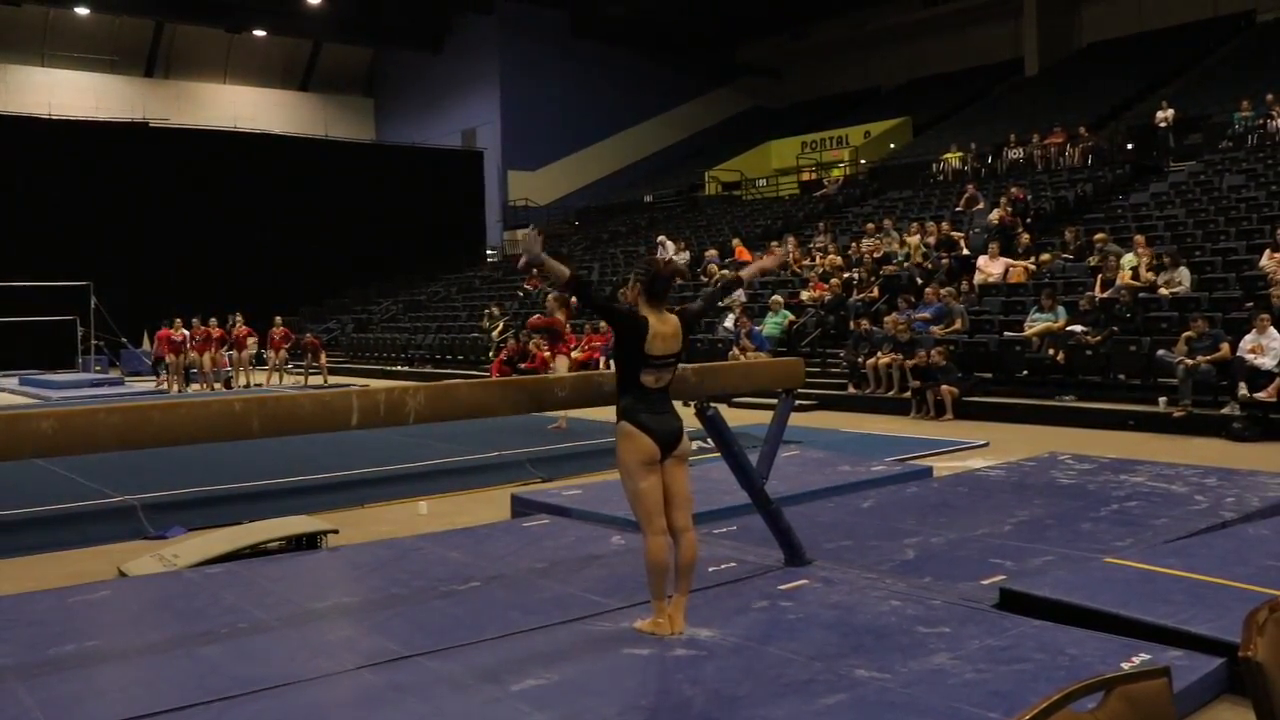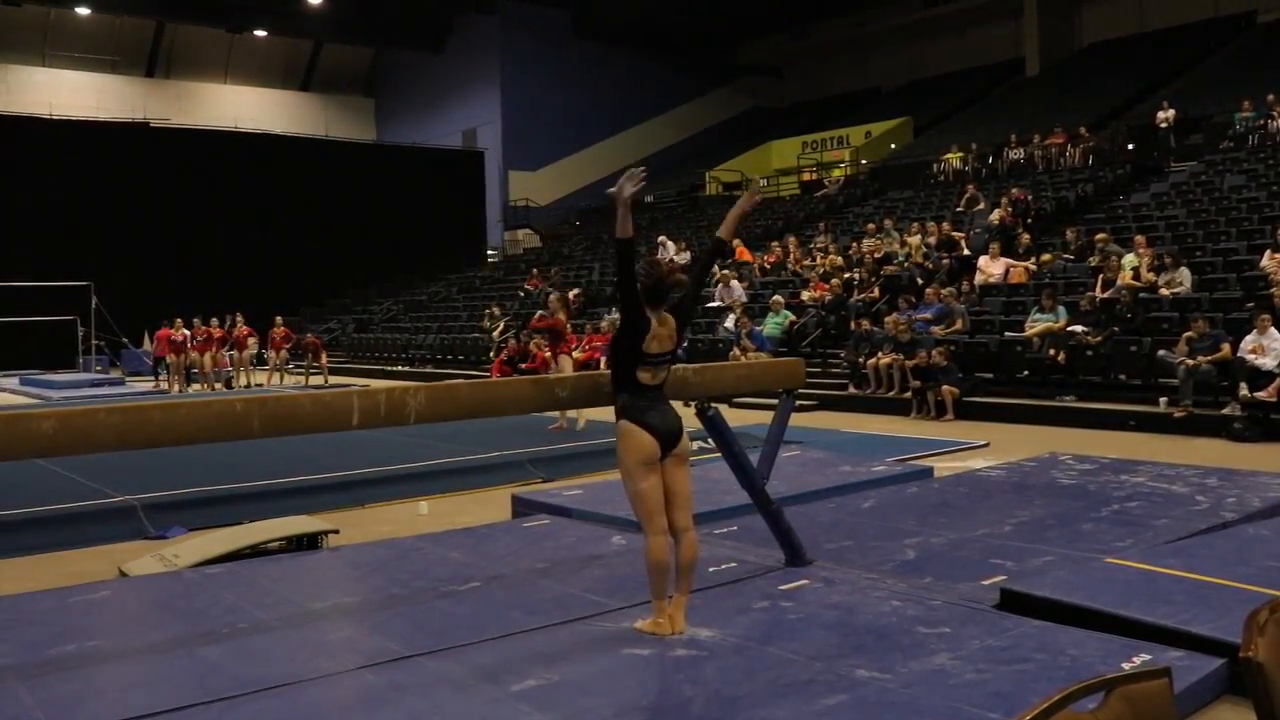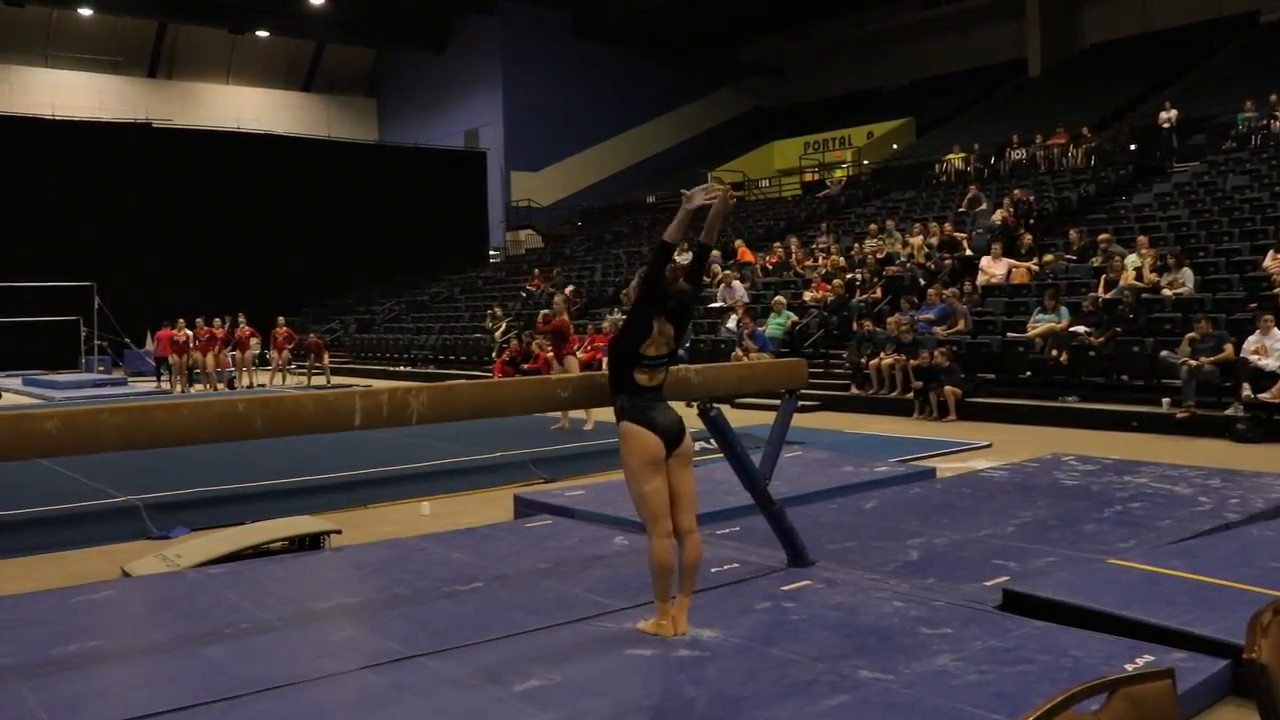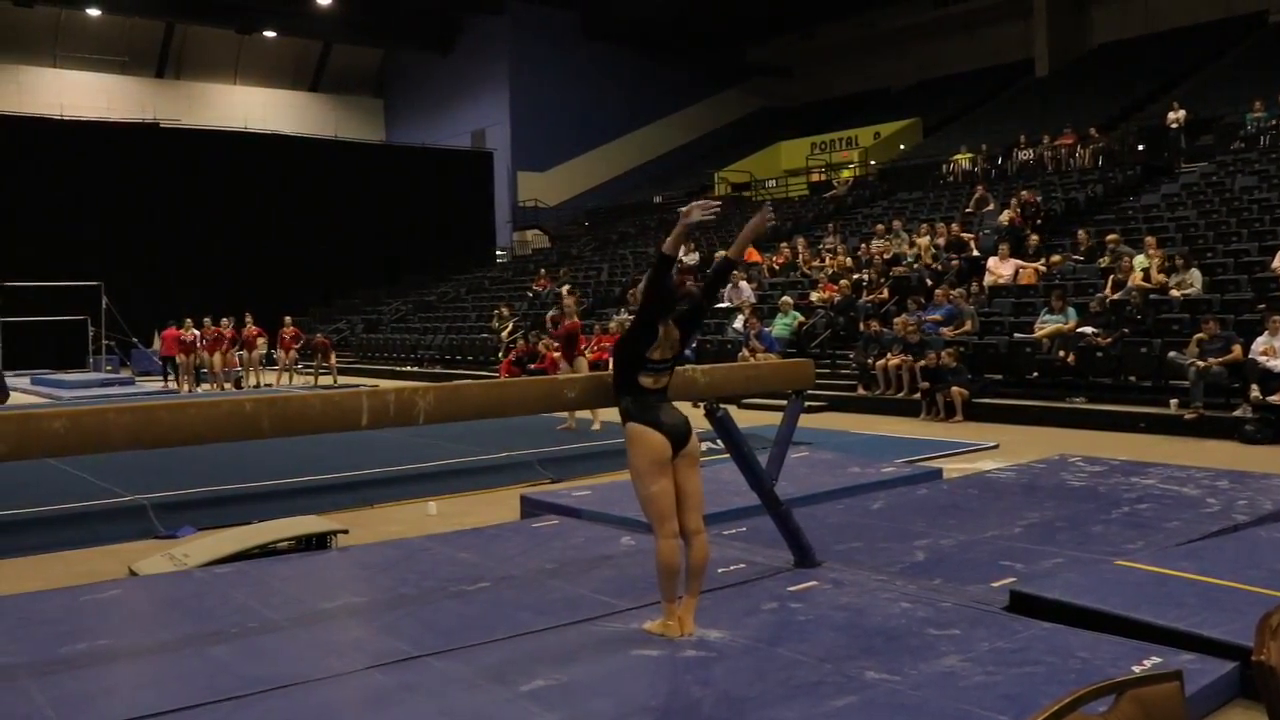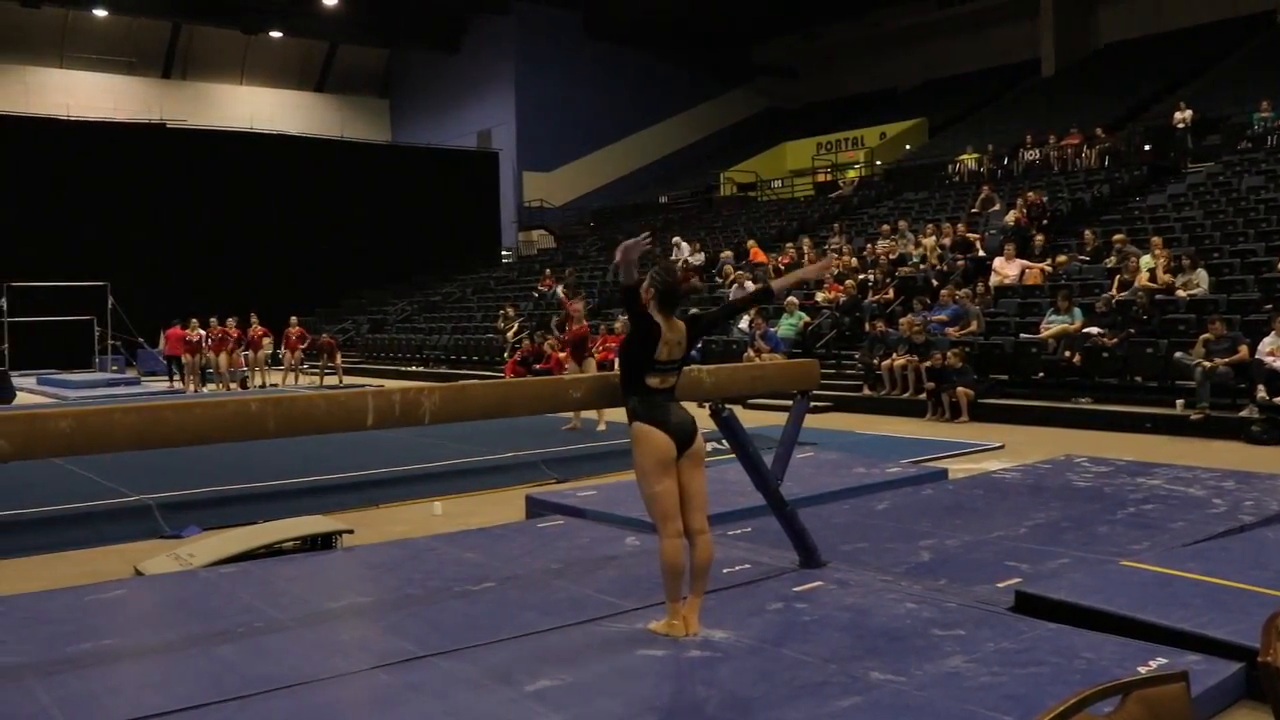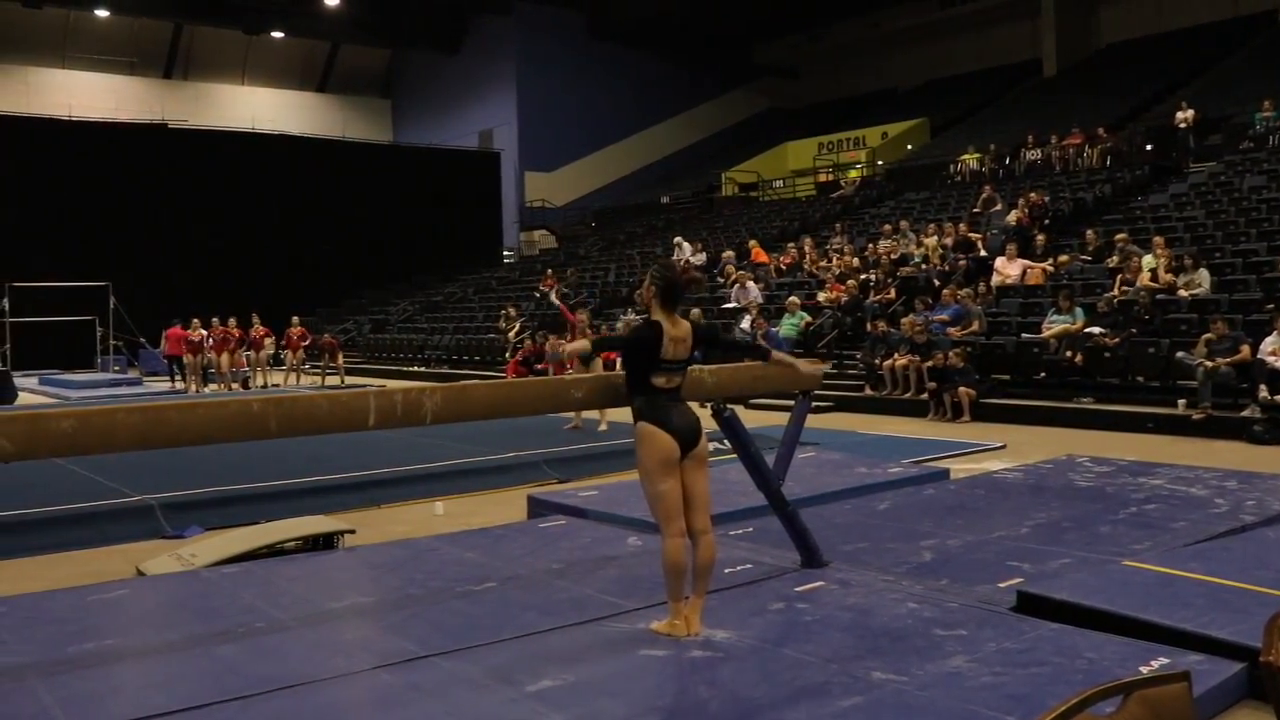
dt=0.1s
person 1, frame 1
left shoulder: (634, 327)
right shoulder: (682, 324)
left elbow: (586, 294)
right elbow: (719, 292)
left wrist: (542, 260)
right wrist: (760, 267)
left hip: (639, 433)
right hip: (673, 427)
left knee: (656, 530)
right knee: (682, 525)
left ankle: (661, 616)
right ankle: (676, 612)
person 1, frame 2
left shoulder: (634, 323)
right shoulder: (674, 321)
left elbow: (622, 267)
right elbow: (705, 263)
left wrist: (622, 208)
right wrist: (740, 210)
left hip: (638, 429)
right hip: (671, 424)
left knee: (655, 529)
right knee: (682, 524)
left ankle: (662, 615)
right ankle: (678, 608)
person 1, frame 3
left shoulder: (637, 327)
right shoulder: (673, 326)
left elbow: (654, 273)
right elbow: (695, 273)
left wrist: (682, 217)
right wrist: (716, 215)
left hip: (641, 431)
right hip: (674, 426)
left knee: (658, 528)
right knee: (686, 526)
left ankle: (664, 616)
right ankle: (679, 611)
person 1, frame 4
left shoulder: (644, 329)
right shoulder: (680, 327)
left elbow: (658, 276)
right elbow: (715, 282)
left wrist: (681, 228)
right wrist: (750, 232)
left hip: (646, 432)
right hip: (678, 427)
left knee: (666, 531)
right knee: (693, 527)
left ankle: (671, 617)
right ankle: (687, 611)
person 1, frame 5
left shoulder: (646, 330)
right shoulder: (686, 329)
left elbow: (630, 296)
right elbow: (746, 302)
left wrist: (626, 264)
right wrist: (798, 276)
left hip: (653, 432)
right hip: (685, 429)
left knee: (670, 531)
right knee: (697, 528)
left ankle: (676, 618)
right ankle: (690, 612)
person 1, frame 6
left shoulder: (647, 333)
right shoulder: (693, 332)
left elbow: (609, 341)
right elbow: (746, 346)
left wrist: (573, 349)
right wrist: (796, 364)
left hip: (657, 432)
right hip: (688, 427)
left knee: (673, 532)
right knee: (701, 528)
left ankle: (676, 617)
right ankle: (694, 614)
